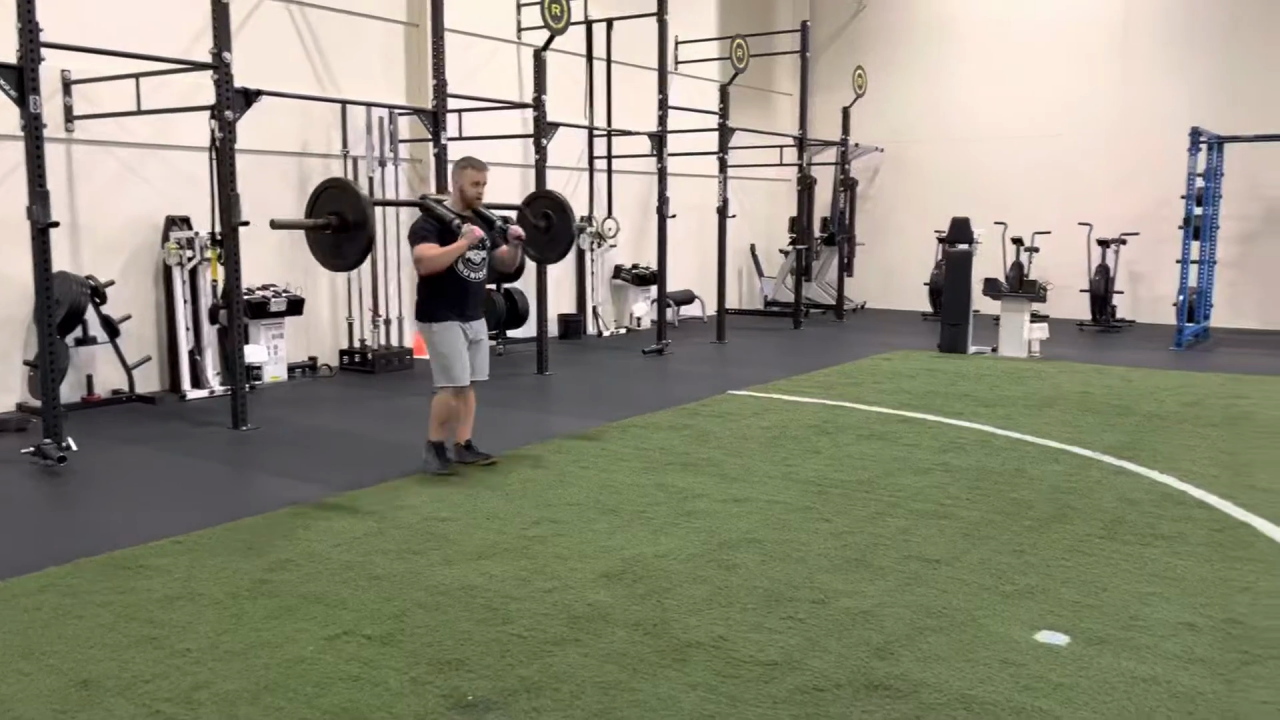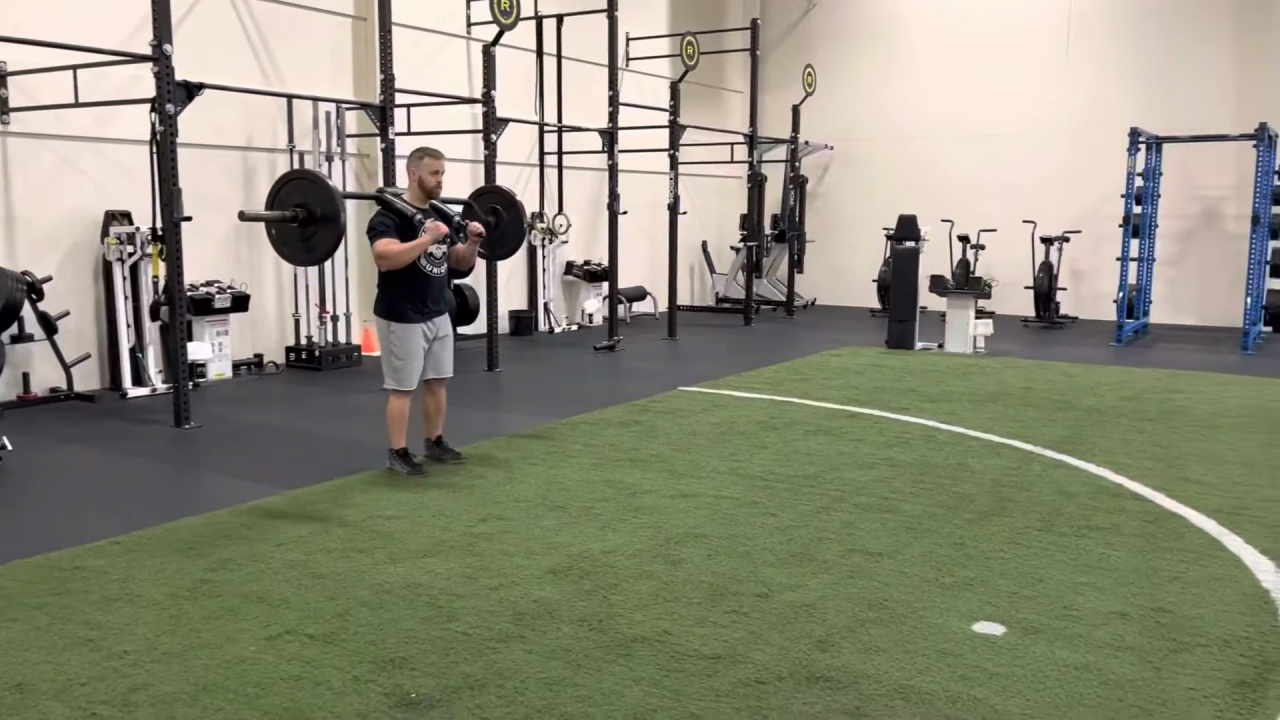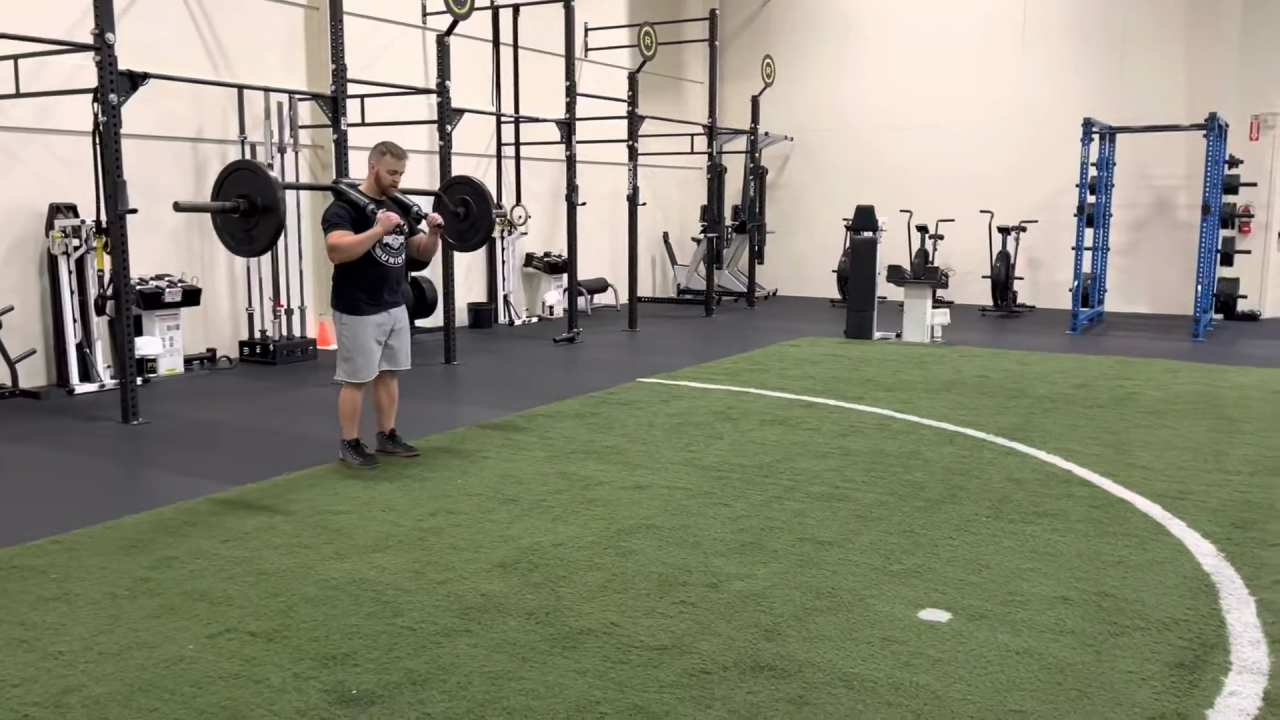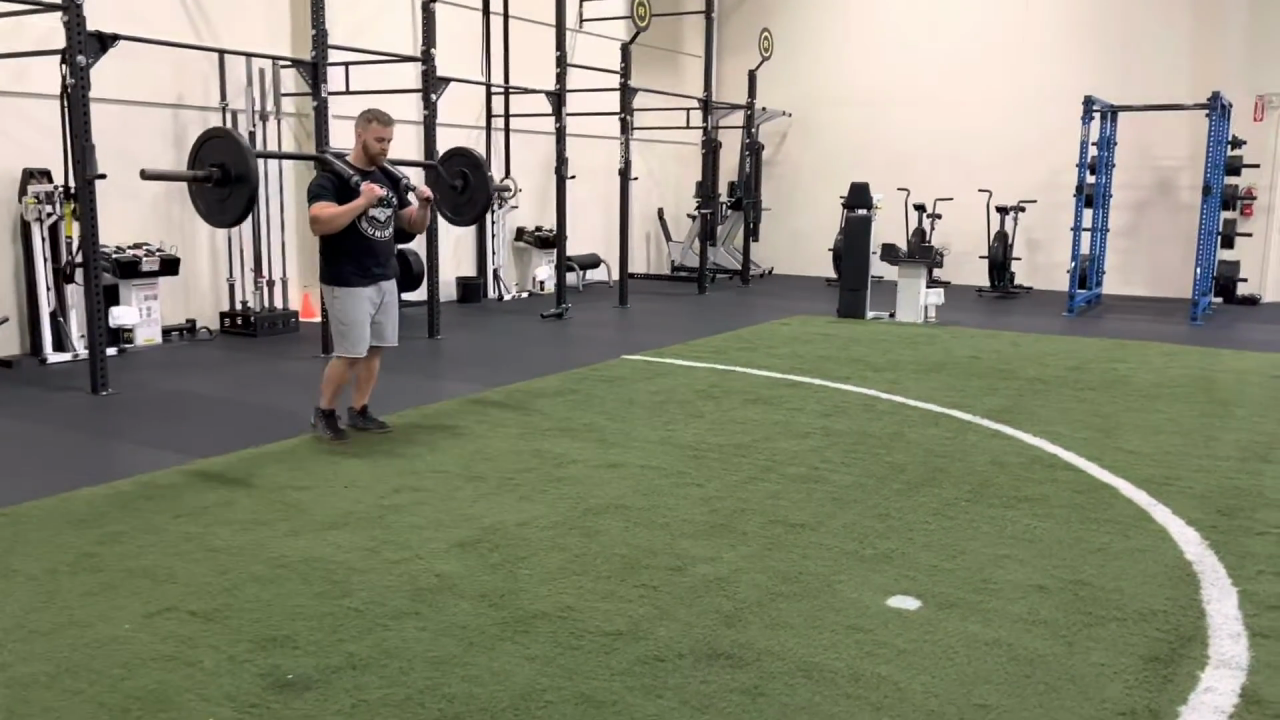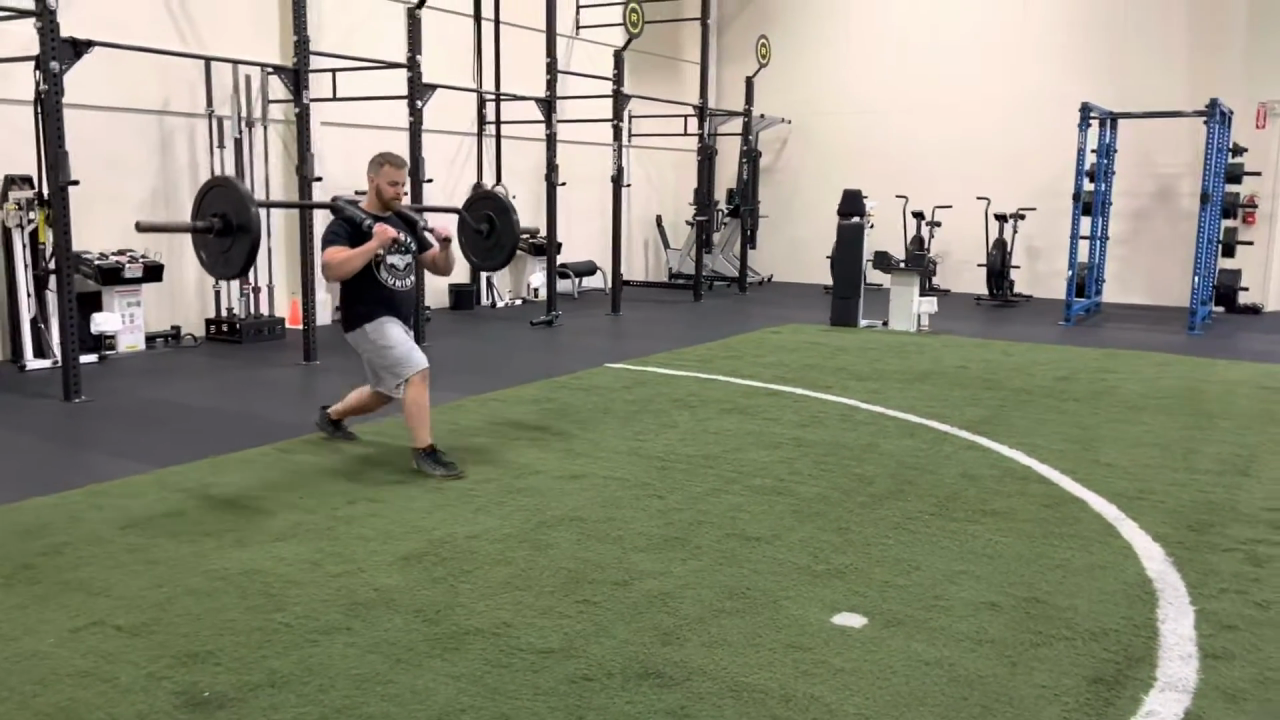
dt=0.7s
person 1, frame 1
left shoulder: (482, 222)
right shoulder: (431, 222)
left elbow: (506, 265)
right elbow: (424, 263)
left wrist: (515, 244)
right wrist: (464, 242)
left hip: (474, 317)
right hip: (440, 318)
left knee: (468, 384)
right knee: (454, 384)
left ankle: (463, 445)
right ankle: (435, 446)
person 1, frame 2
left shoulder: (439, 216)
right shoulder: (390, 217)
left elbow: (461, 263)
right elbow: (386, 259)
left wrist: (473, 242)
right wrist: (428, 238)
left hip: (438, 314)
right hip: (402, 318)
left knee: (437, 383)
right knee: (402, 387)
left ankle: (435, 442)
right ankle: (397, 453)
person 1, frame 3
left shoulder: (398, 208)
right shoulder: (345, 207)
left elbow: (423, 253)
right elbow: (336, 250)
left wrist: (433, 232)
right wrist: (378, 230)
left hip: (395, 306)
right hip: (358, 310)
left knee: (389, 373)
right knee: (356, 379)
left ankle: (388, 436)
right ankle: (350, 444)
person 1, frame 4
left shoulder: (388, 179)
right shoulder: (332, 178)
left elbow: (415, 225)
right elbow: (319, 223)
left wrist: (424, 205)
right wrist: (363, 201)
left hip: (384, 279)
right hip: (347, 282)
left knee: (373, 350)
right knee: (350, 353)
left ankle: (359, 411)
right ankle: (324, 412)
person 1, frame 5
left shoulder: (406, 223)
right shoulder: (347, 224)
left elbow: (441, 268)
right elbow: (331, 270)
left wrist: (445, 245)
right wrist: (375, 244)
left hip: (400, 321)
right hip: (369, 321)
left knee: (385, 390)
right knee: (417, 371)
left ankle: (330, 416)
right ankle: (424, 451)
